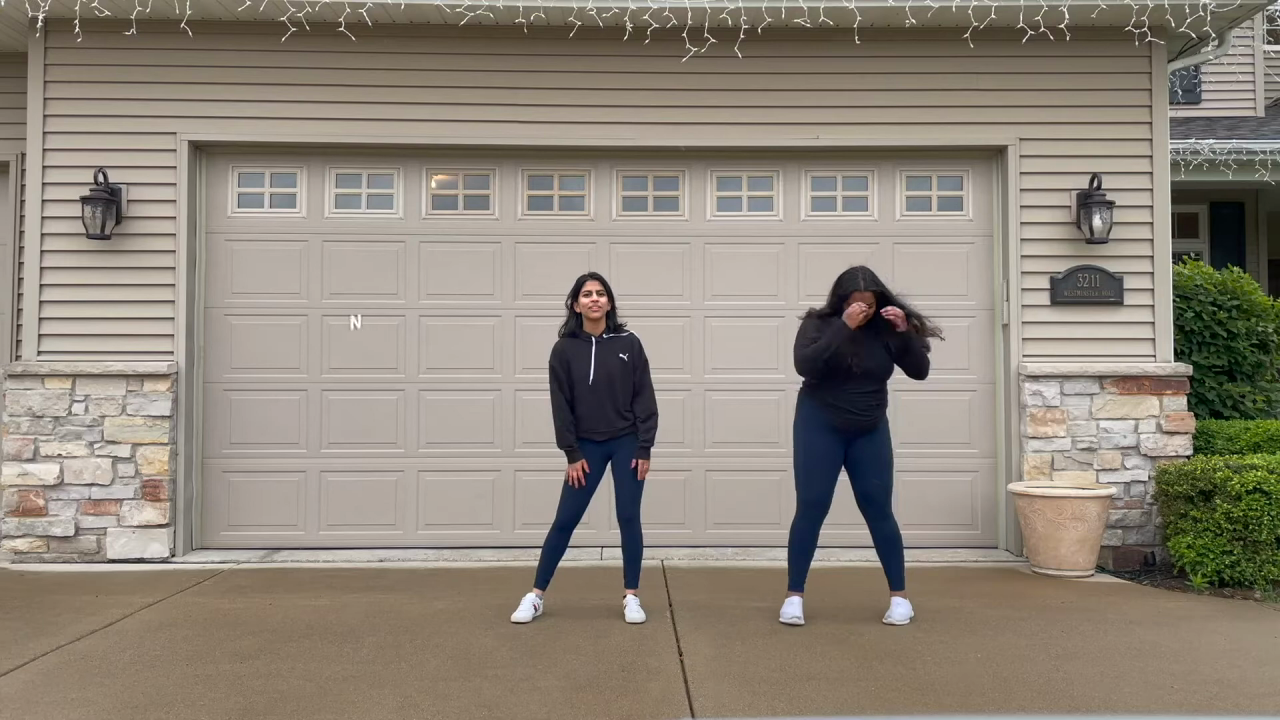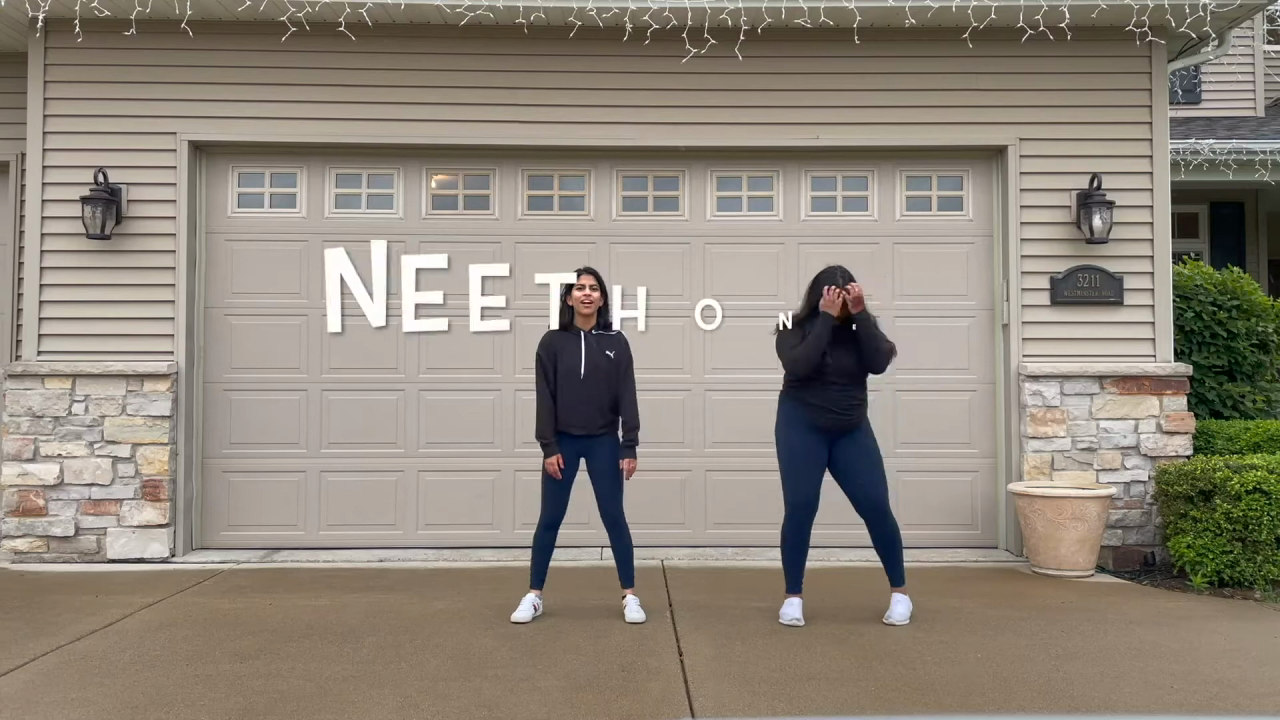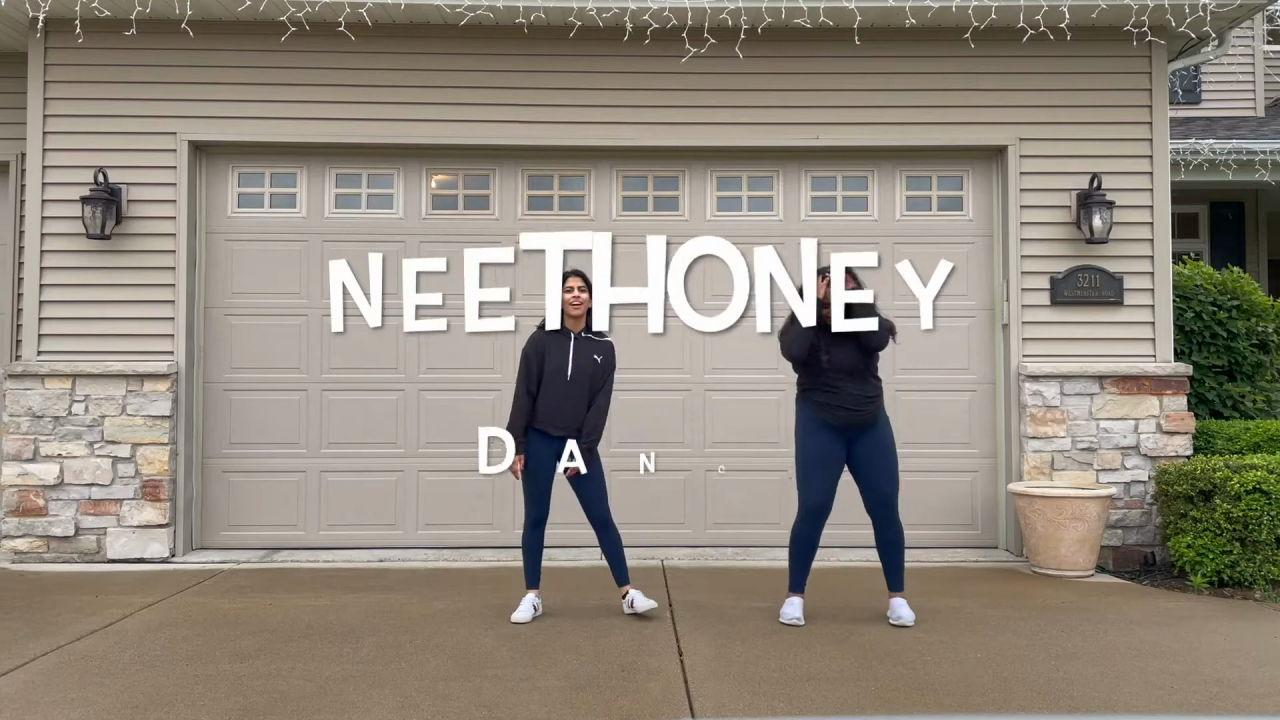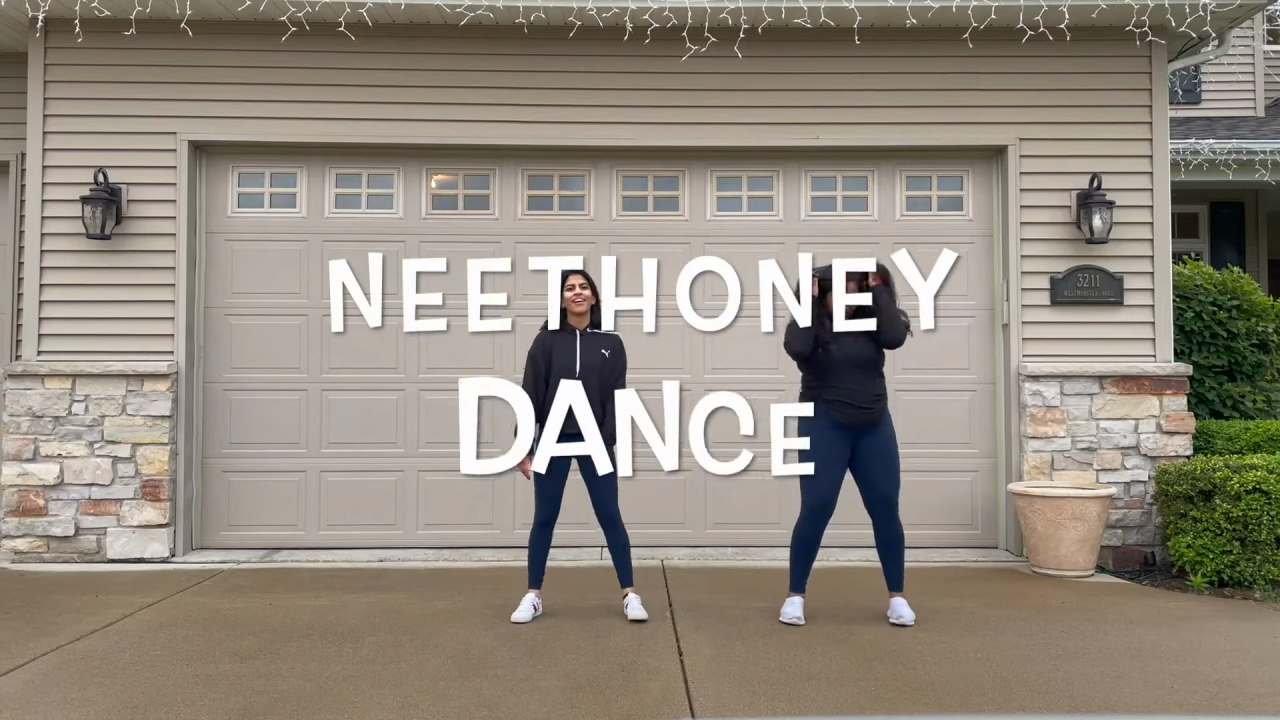
dt=0.3s
person 1, frame 1
left shoulder: (887, 329)
right shoulder: (819, 324)
left elbow: (919, 371)
right elbow: (805, 366)
left wrist: (904, 332)
right wrist: (843, 329)
left hip: (869, 431)
right hip: (819, 426)
left knee: (878, 509)
right knee: (811, 508)
left ankle: (899, 597)
right ankle: (794, 596)
person 1, frame 2
left shoulder: (860, 328)
right shoulder: (795, 328)
left elbow: (880, 363)
right elbow: (799, 366)
left wrist: (859, 314)
right wrist: (825, 318)
left hip: (852, 430)
right hip: (801, 427)
left knee: (877, 508)
right knee: (800, 509)
left ankle: (899, 592)
right ankle: (792, 597)
person 1, frame 3
left shoulder: (861, 322)
right shoulder: (799, 326)
left elbow: (878, 341)
right elbow: (796, 353)
left wrist: (856, 299)
right wrist: (816, 306)
left hip: (870, 427)
right hip: (820, 428)
left knee: (885, 509)
right knee: (813, 510)
left ankle: (897, 597)
right ankle: (795, 596)
person 1, frame 4
left shoulder: (869, 320)
right shoulder: (808, 324)
left elbow: (895, 338)
right elbow: (799, 351)
left wrist: (880, 291)
right wrist: (808, 303)
left hip: (873, 427)
right hip: (824, 427)
left knee: (886, 509)
right knee: (816, 509)
left ankle: (897, 598)
right ankle: (795, 596)
person 2, frame 1
left shoulder: (628, 343)
right shoulder: (565, 349)
left elbow: (644, 398)
right elbow: (561, 405)
left wrist: (644, 448)
right wrist: (572, 454)
left hip: (627, 443)
right hip: (587, 446)
left knee: (629, 519)
right knee: (565, 520)
left ankle: (631, 597)
right ankle: (536, 595)
person 2, frame 2
left shoulder: (616, 342)
right shoulder: (553, 341)
left elbow: (627, 397)
right elbow: (545, 397)
left wrist: (630, 448)
right wrist: (549, 447)
left hip: (603, 442)
right hip: (562, 442)
left knee: (615, 519)
right knee: (550, 520)
left ankle: (629, 596)
right ankle: (534, 596)
person 2, frame 3
left shoulder: (603, 347)
right shoulder: (541, 341)
left elbow: (601, 402)
right elbow: (524, 394)
left wrist: (586, 449)
right wrist: (517, 445)
left hip: (579, 444)
right hip: (540, 442)
left knee: (602, 519)
right knee: (536, 519)
left ankle: (628, 592)
right ankle: (532, 596)
person 2, frame 4
left shoulder: (610, 342)
right shoulder: (547, 341)
left elbow: (616, 397)
right elbow: (532, 393)
left wrist: (608, 444)
right wrist: (526, 445)
right hip: (554, 440)
left knee: (610, 517)
right knee: (545, 519)
left ankle: (630, 595)
right ankle: (533, 596)
